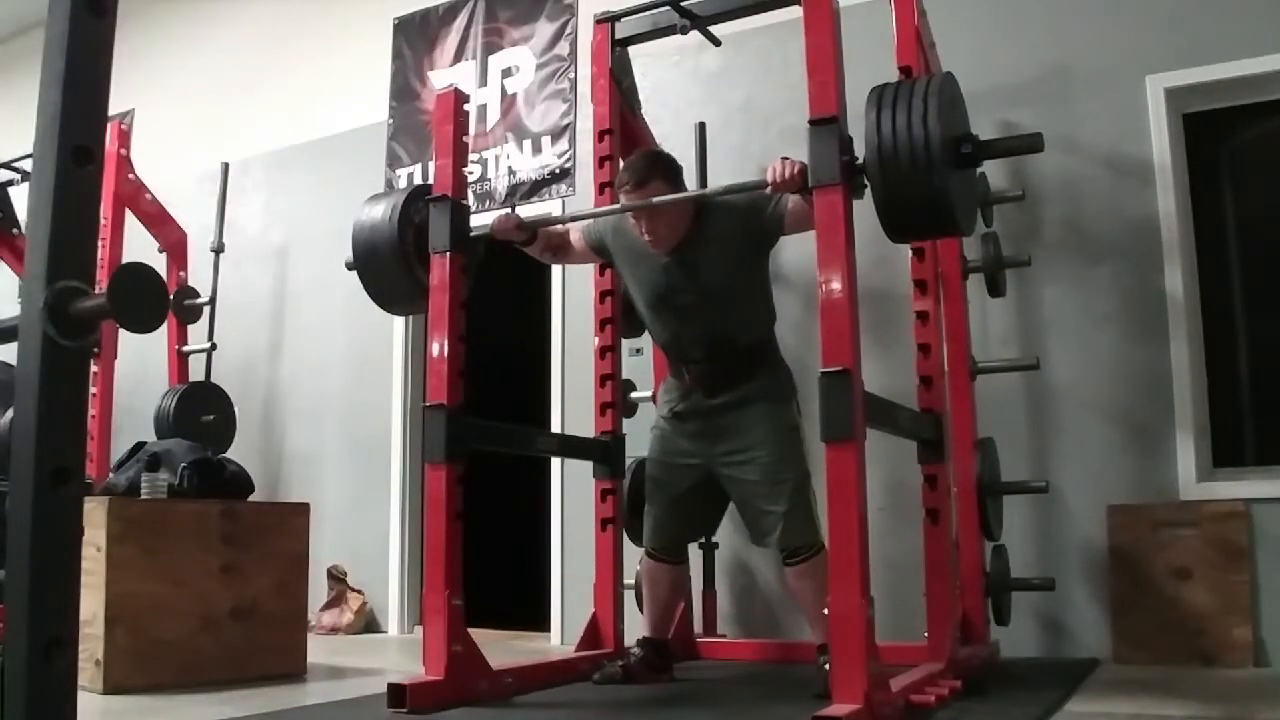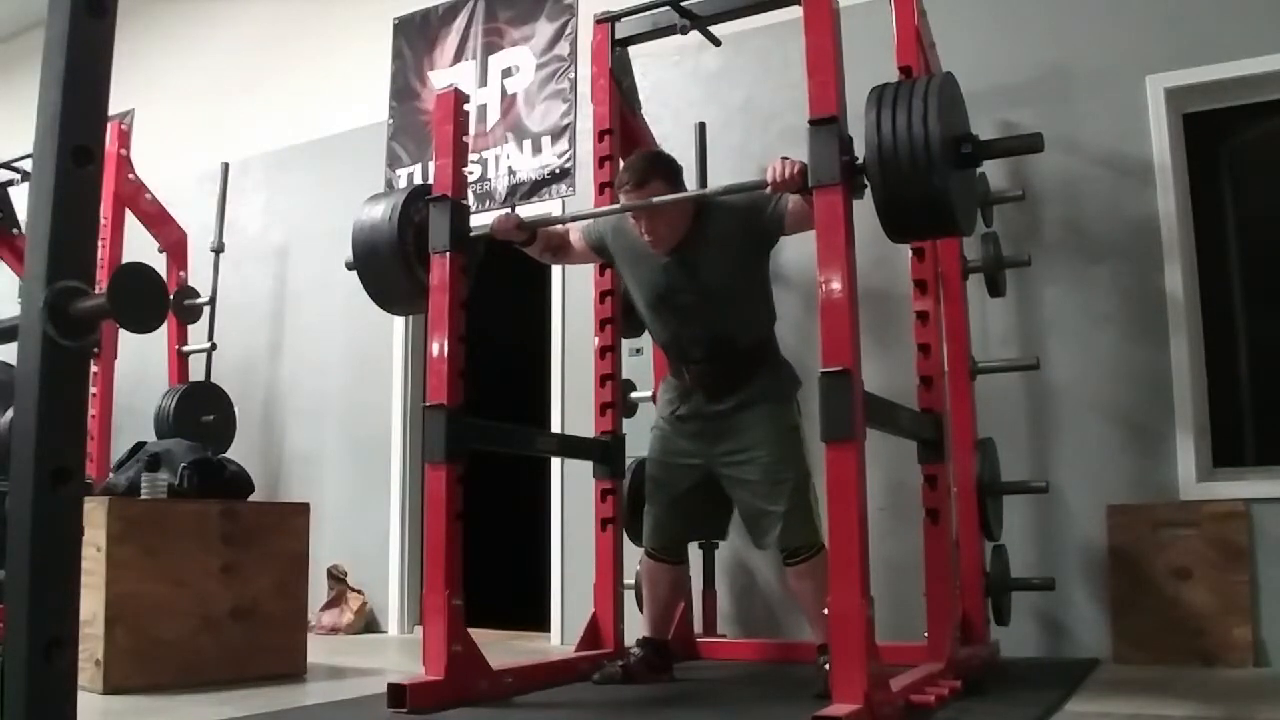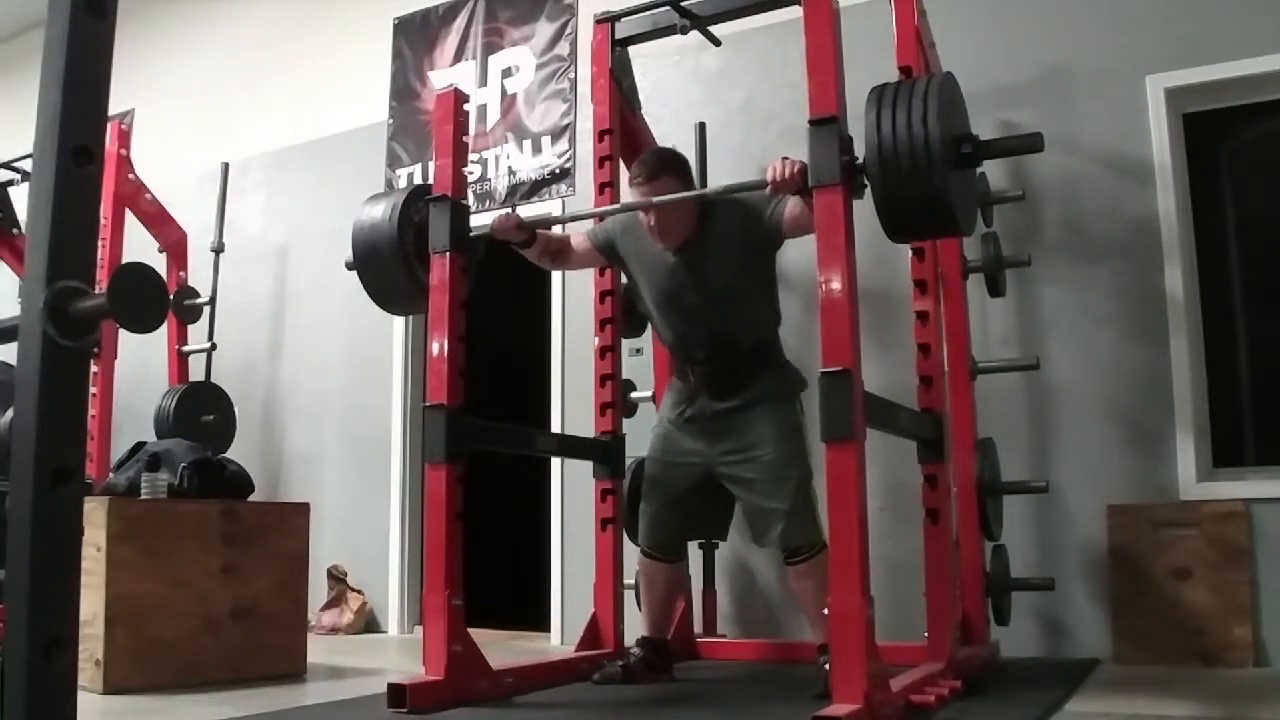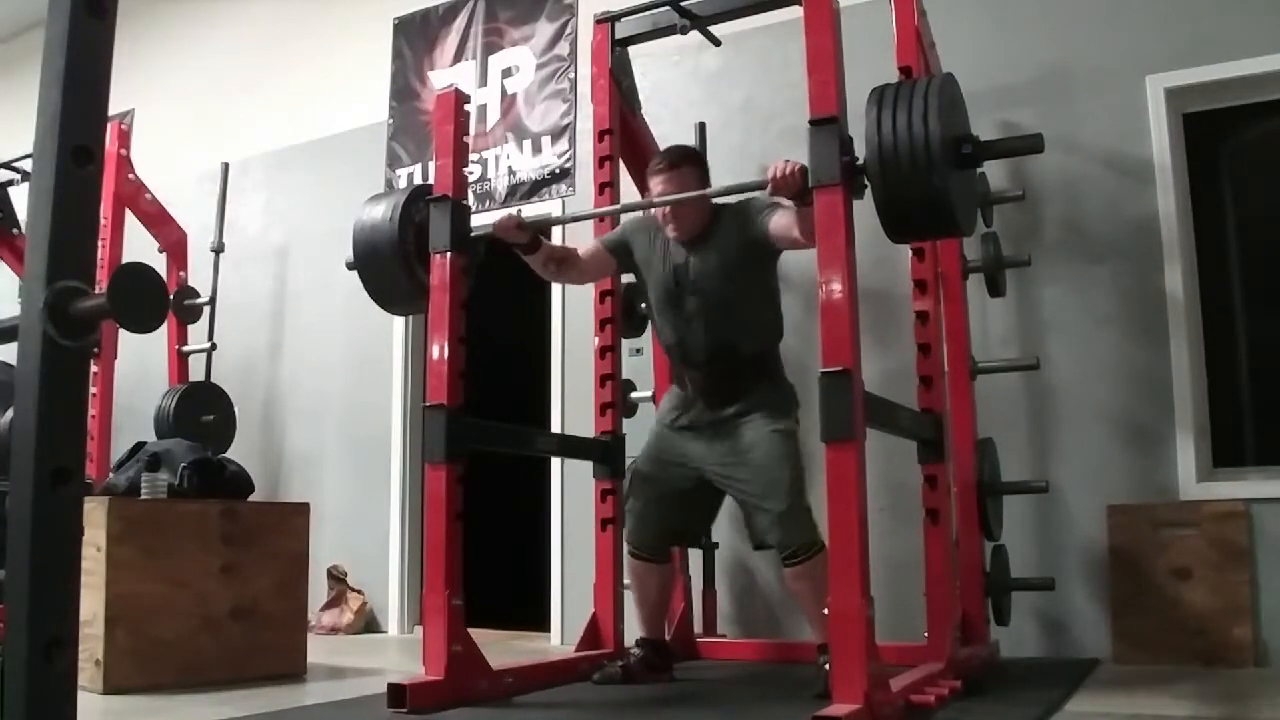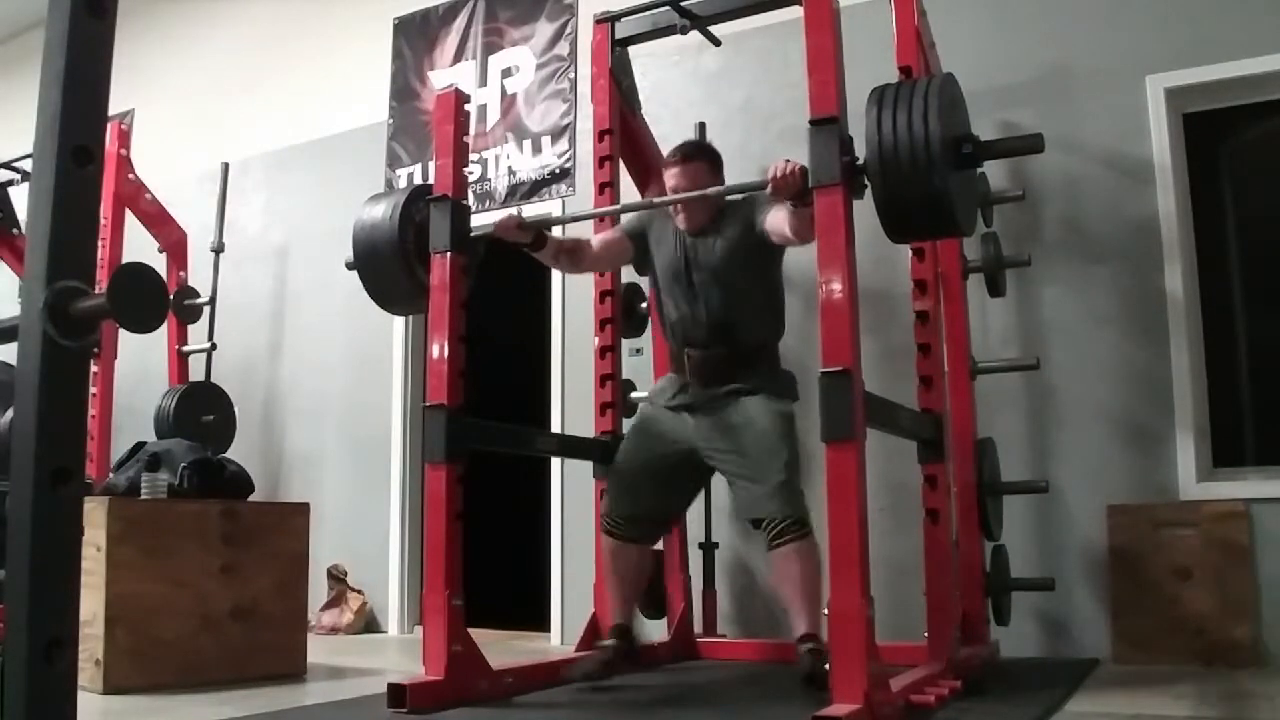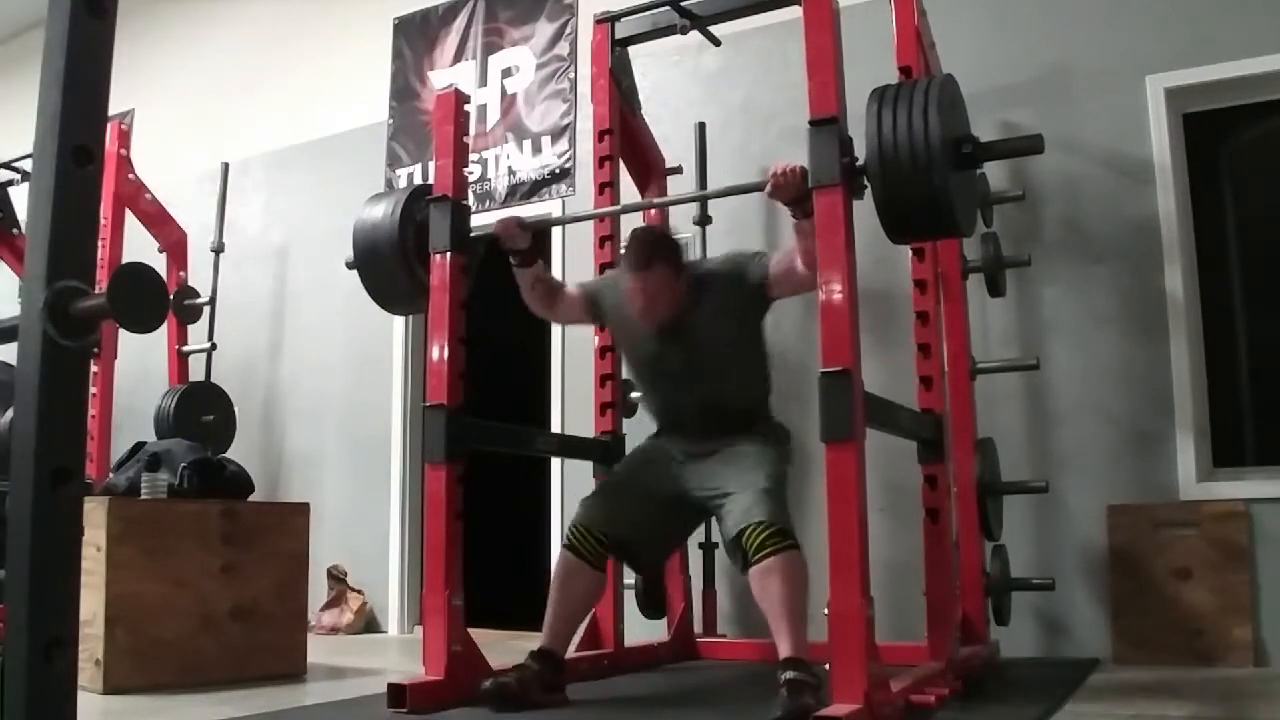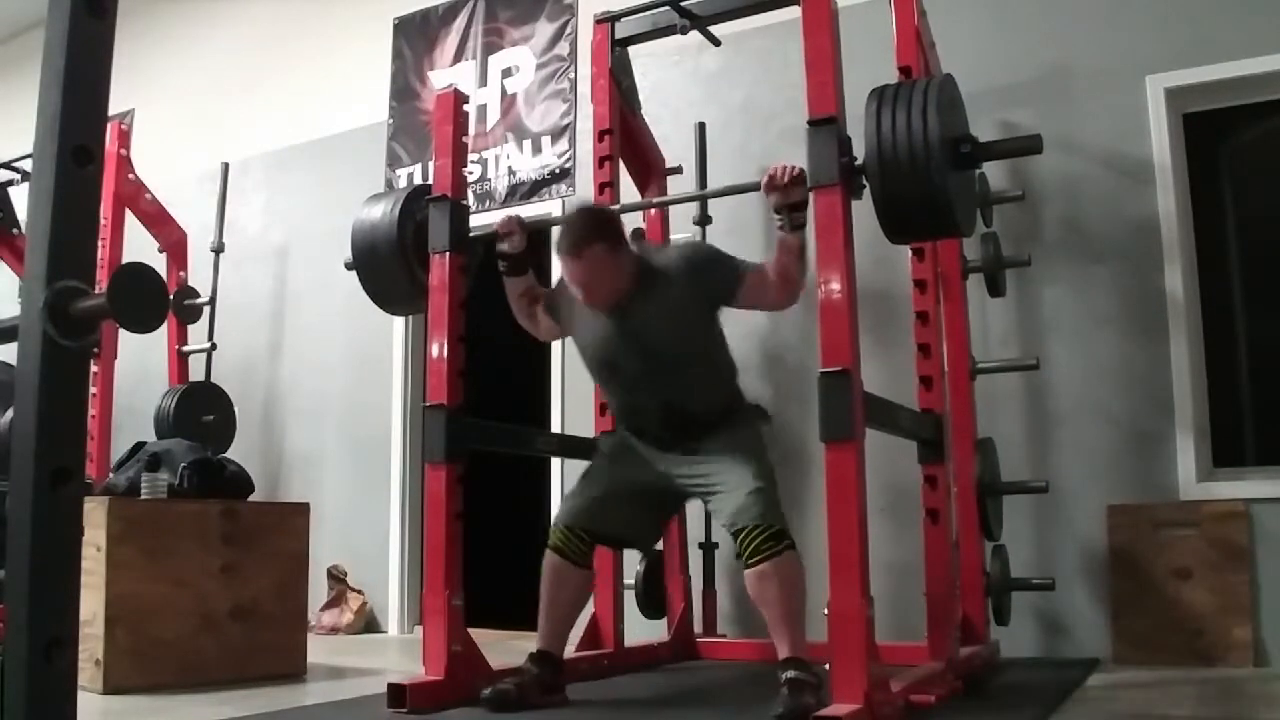
dt=0.2s
person 1, frame 1
left shoulder: (739, 216)
right shoulder: (617, 234)
left elbow: (823, 211)
right elbow: (560, 244)
left wrist: (803, 182)
right wrist: (524, 235)
left hip: (754, 401)
right hip: (682, 404)
left knee: (792, 533)
right knee: (661, 535)
left ankle: (831, 653)
right ankle: (653, 649)
person 1, frame 2
left shoulder: (739, 216)
right shoulder: (617, 234)
left elbow: (822, 210)
right elbow: (560, 244)
left wrist: (802, 181)
right wrist: (523, 234)
left hip: (754, 400)
right hip: (682, 404)
left knee: (792, 533)
right knee: (660, 535)
left ankle: (830, 653)
right ankle: (653, 649)
person 1, frame 3
left shoulder: (743, 217)
right shoulder: (626, 233)
left elbow: (821, 215)
right elbow: (563, 251)
left wrist: (802, 185)
right wrist: (524, 236)
left hip: (758, 401)
right hip: (687, 404)
left knee: (794, 531)
right knee: (657, 531)
left ankle: (831, 653)
right ankle: (653, 649)
person 1, frame 4
left shoulder: (745, 221)
right shoulder: (640, 235)
left elbow: (808, 230)
right elbow: (570, 265)
left wrist: (800, 192)
right wrist: (527, 242)
left hip: (754, 409)
right hip: (684, 410)
left knee: (791, 531)
right knee: (644, 531)
left ankle: (831, 654)
right ankle: (651, 649)
person 1, frame 5
left shoulder: (751, 217)
right shoulder: (653, 227)
left elbow: (800, 230)
right elbow: (583, 256)
left wrist: (798, 192)
right wrist: (532, 240)
left hip: (749, 393)
right hip: (678, 394)
left knee: (780, 513)
right knee: (622, 511)
left ankle: (812, 647)
right ankle: (619, 639)
person 1, frame 6
left shoulder: (732, 279)
right shoulder: (616, 294)
left elbow: (809, 270)
right elbow: (555, 303)
left wrist: (801, 207)
right wrist: (524, 254)
left hip: (741, 443)
right hip: (671, 447)
left knee: (762, 526)
right knee: (587, 532)
left ankle: (796, 673)
right ankle: (545, 667)
person 1, frame 7
left shoulder: (687, 268)
right shoulder: (572, 293)
left elbow: (781, 289)
right elbow: (537, 320)
left wrist: (790, 214)
right wrist: (514, 263)
left hip: (720, 436)
right hip: (641, 442)
left knee: (757, 525)
right knee: (569, 531)
left ankle: (796, 672)
right ankle: (545, 669)
